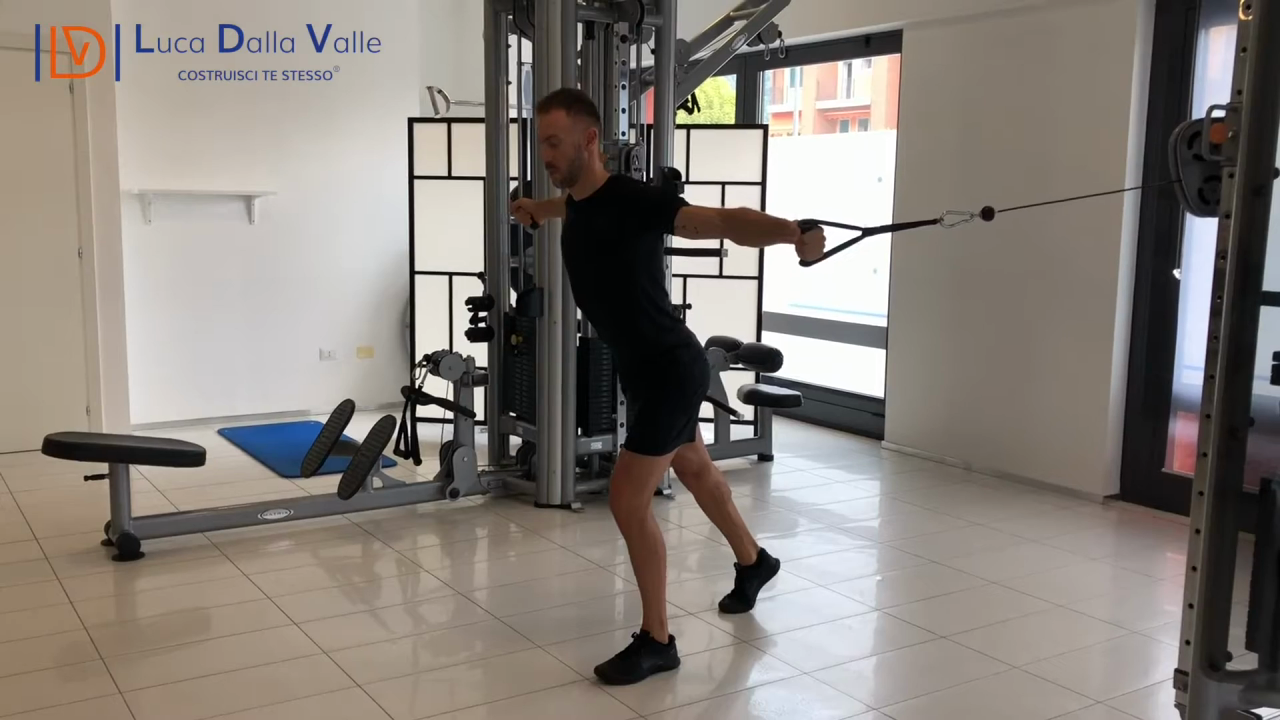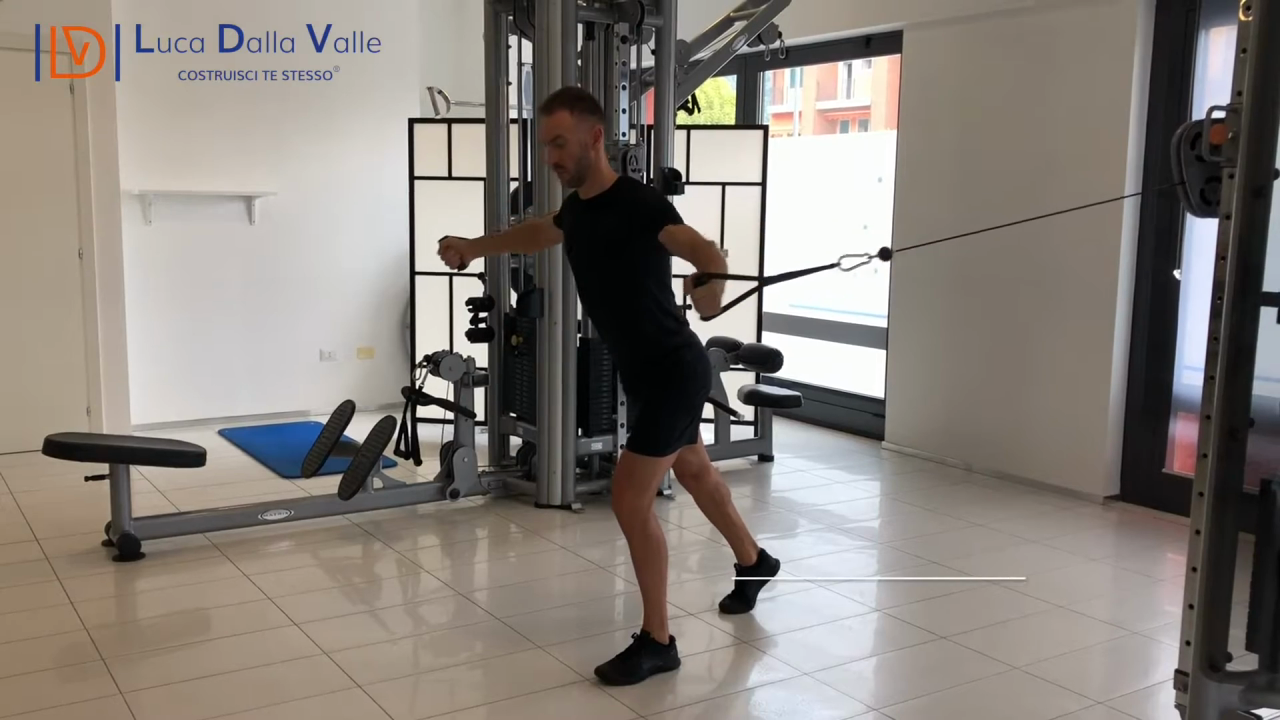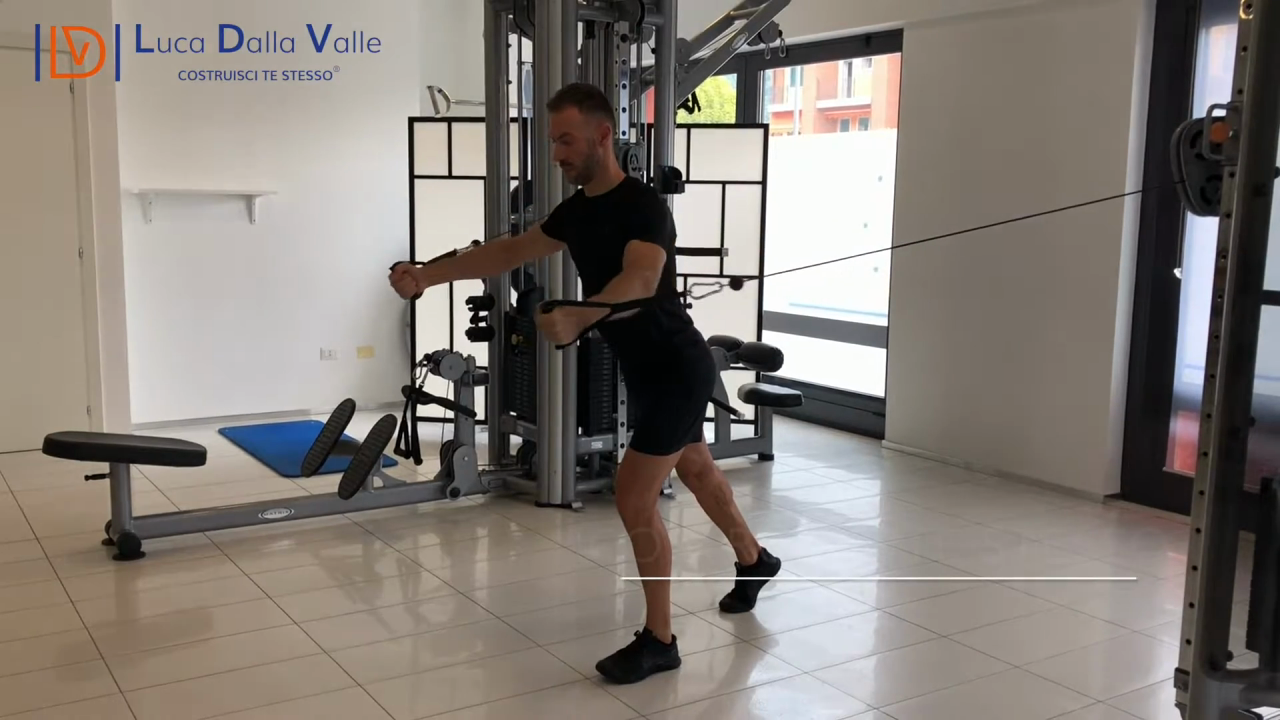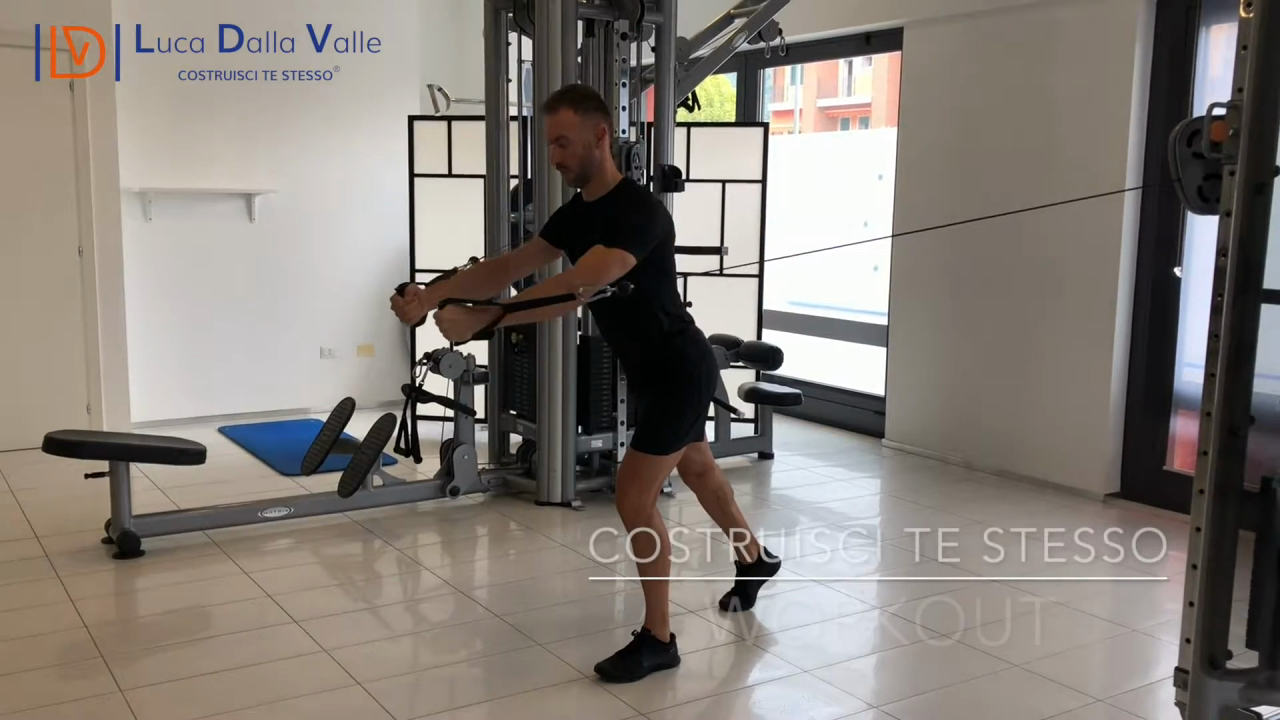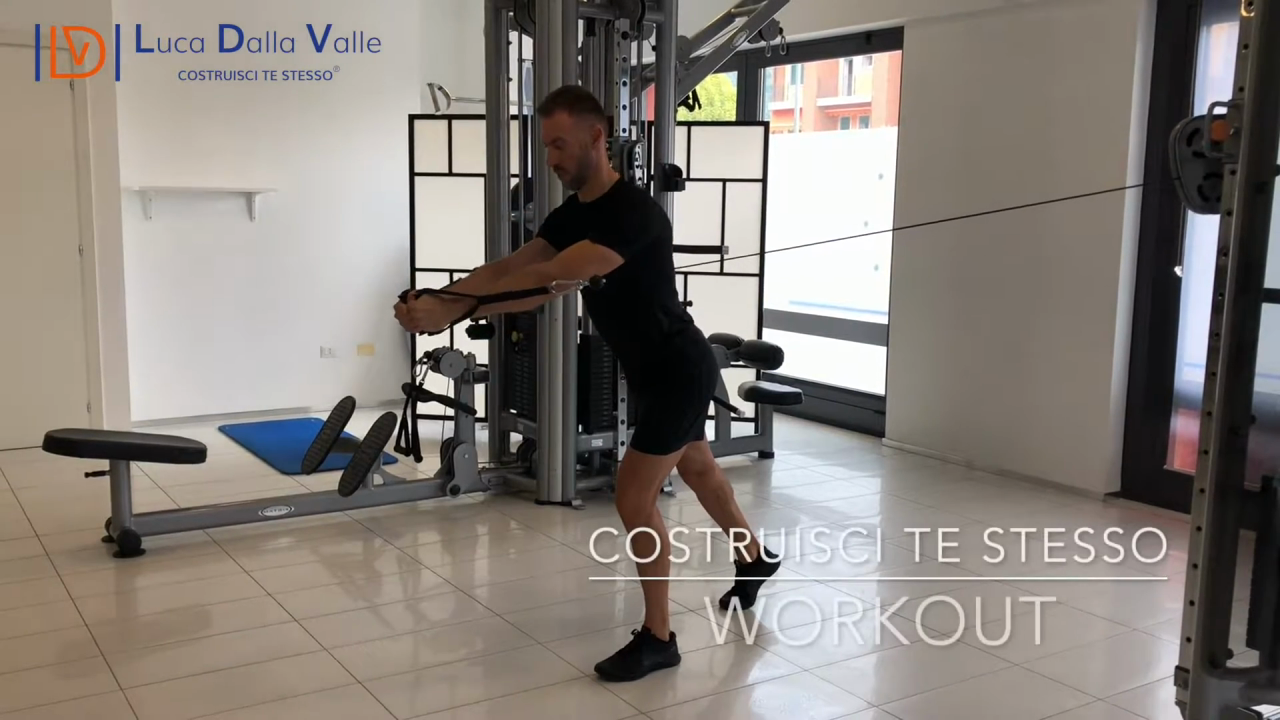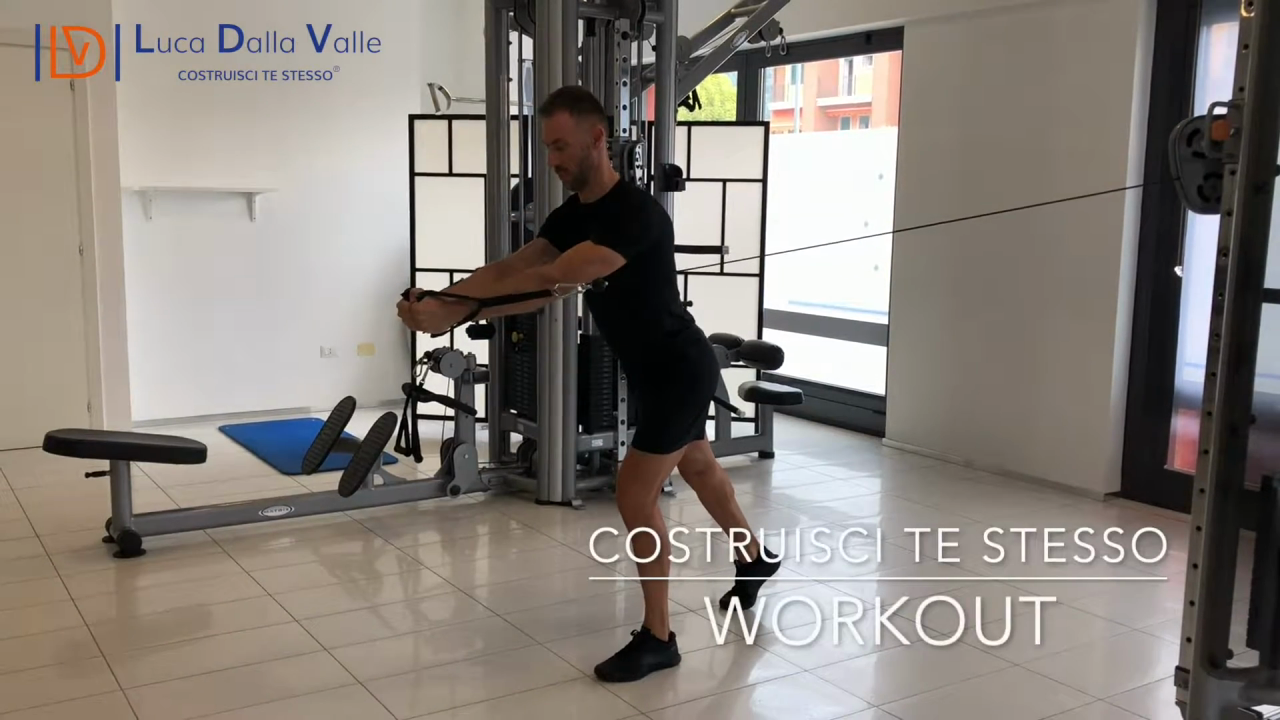
dt=0.4s
person 1, frame 1
left shoulder: (633, 200)
right shoulder: (581, 201)
left elbow: (722, 221)
left wrist: (789, 232)
right wrist: (534, 208)
left hip: (668, 369)
right hip: (644, 367)
left knee: (627, 498)
right knee: (692, 468)
left ankle: (656, 640)
right ankle: (753, 560)
person 1, frame 2
left shoulder: (638, 203)
right shoulder: (580, 207)
left elbow: (697, 247)
right elbow: (540, 232)
left wrist: (711, 282)
right wrist: (474, 247)
left hip: (671, 370)
right hip: (642, 370)
left knee: (630, 499)
right knee: (693, 471)
left ankle: (657, 641)
right ankle: (754, 562)
person 1, frame 3
left shoulder: (642, 206)
right shoulder: (577, 209)
left elbow: (639, 280)
right elbow: (510, 251)
left wrist: (574, 318)
right wrist: (427, 275)
left hip: (676, 369)
right hip: (649, 369)
left knee: (634, 497)
right knee: (696, 470)
left ankle: (658, 640)
right ankle: (754, 561)
person 1, frame 4
left shoulder: (638, 211)
right shoulder: (576, 214)
left elbow: (578, 287)
right elbow: (509, 266)
left wrist: (481, 318)
right wrist: (431, 296)
left hip: (679, 370)
right hip: (653, 369)
left knee: (634, 497)
right knee: (697, 470)
left ankle: (657, 639)
right ankle: (754, 559)
person 1, frame 5
left shoulder: (633, 212)
right shoulder: (572, 214)
left elbow: (550, 281)
right elbow: (508, 268)
left wrist: (453, 310)
right wrist: (435, 301)
left hip: (678, 370)
right hip: (652, 369)
left knee: (633, 497)
right knee: (697, 469)
left ankle: (657, 638)
right ankle: (754, 558)
person 1, frame 6
left shoulder: (635, 213)
right shoulder: (572, 215)
left elbow: (553, 282)
right elbow: (509, 269)
left wrist: (455, 313)
right wrist: (437, 300)
left hip: (680, 368)
right hip: (650, 368)
left knee: (634, 495)
right knee: (698, 468)
left ankle: (657, 637)
right ankle: (754, 558)
